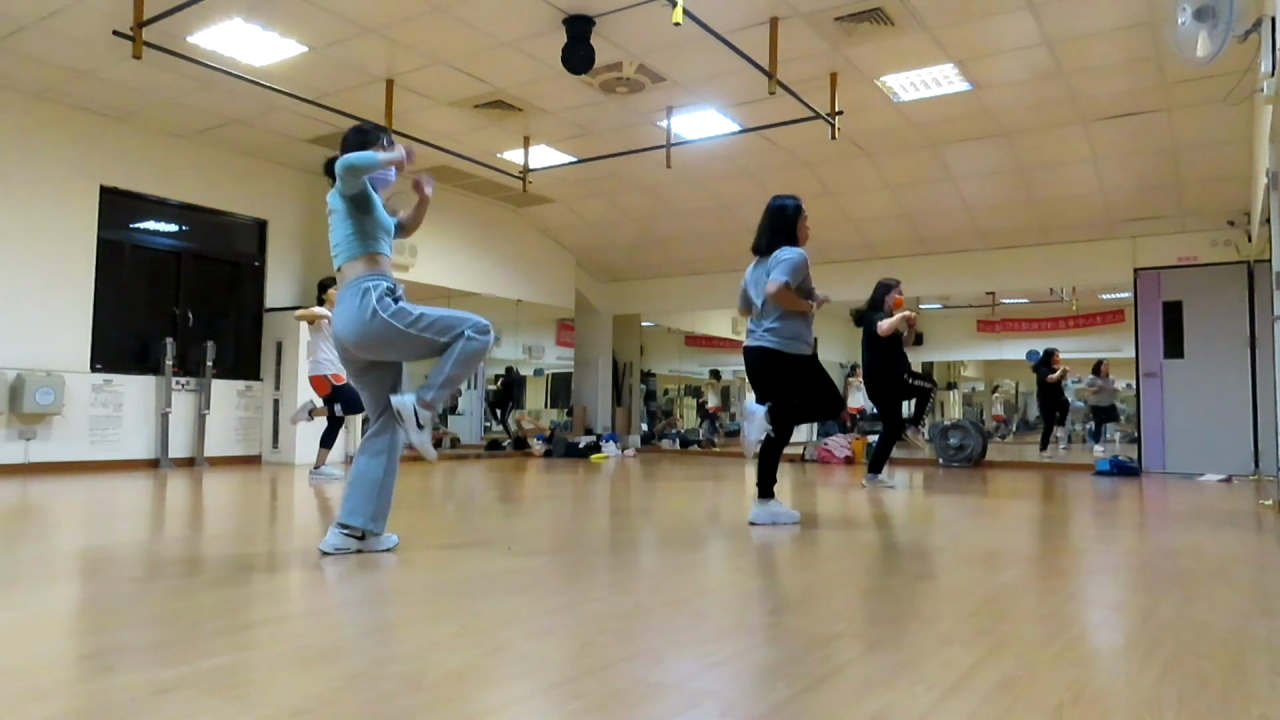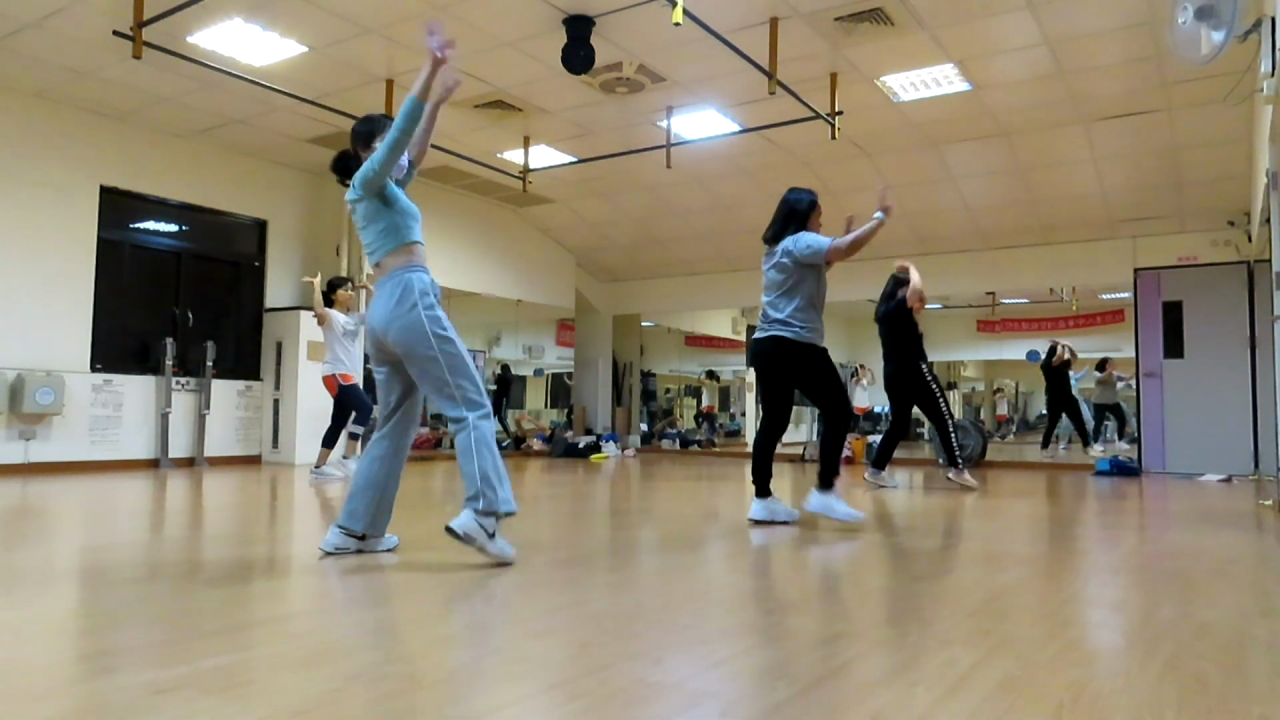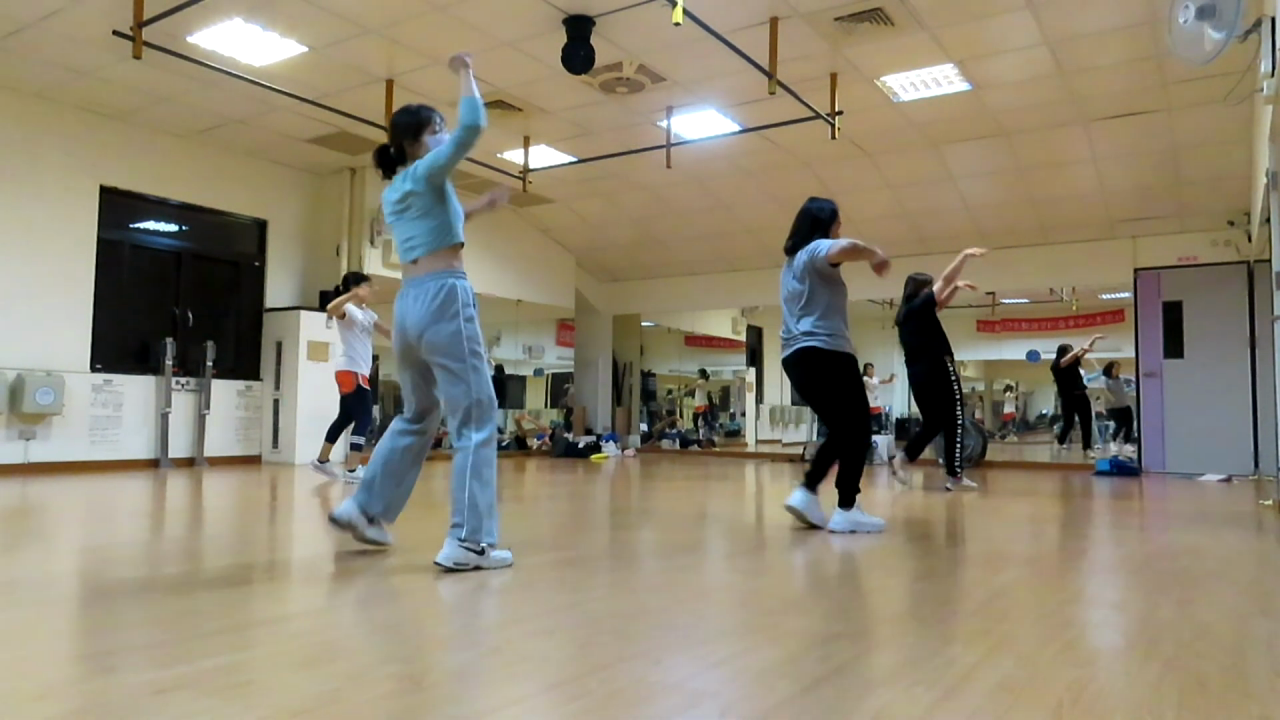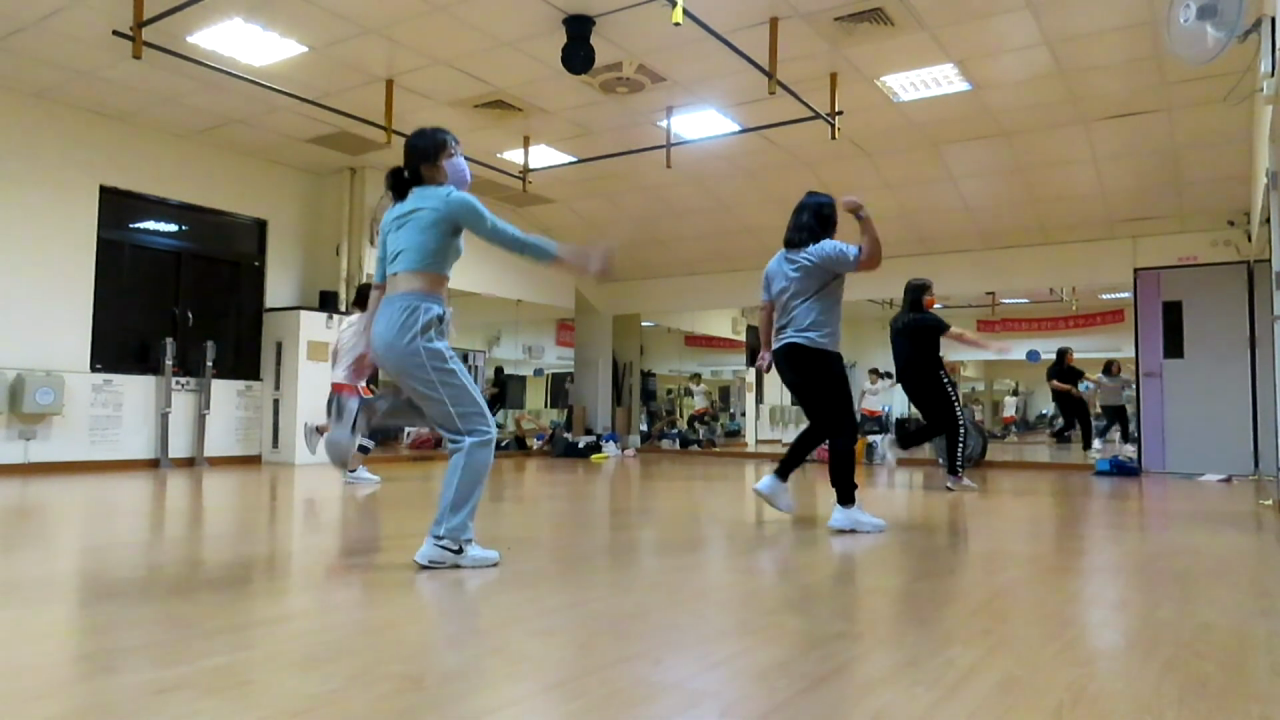
dt=0.3s
person 1, frame 1
left shoulder: (361, 201)
right shoulder: (350, 188)
left elbow: (401, 229)
right elbow: (347, 163)
left wrist: (421, 200)
right wrist: (388, 156)
left hip: (350, 320)
right hip: (370, 308)
left knee: (384, 427)
right knee: (476, 333)
left ankle: (353, 528)
right ankle: (419, 407)
person 1, frame 2
left shoulder: (378, 191)
right shoulder: (369, 179)
left elbow: (413, 155)
right elbow: (400, 128)
left wrist: (437, 97)
right wrist: (431, 69)
left hip: (385, 313)
right hip: (410, 302)
left knee: (395, 425)
right knee: (472, 410)
left ankle: (356, 529)
right ankle: (482, 513)
person 1, frame 3
left shoulder: (396, 190)
right shoulder: (429, 171)
right elbow: (470, 125)
left wrist: (476, 206)
right wrist: (465, 75)
left hip: (411, 306)
right hip: (445, 305)
left knee: (416, 419)
right knee: (477, 422)
left ankle: (364, 510)
right ankle: (471, 539)
person 1, frame 4
left shoulder: (396, 212)
right shoulder: (453, 203)
right elbow: (515, 241)
left wrist: (373, 345)
right wrist: (577, 259)
left hip: (388, 327)
right hip: (415, 326)
left knee: (449, 413)
right knee: (475, 431)
left ankle: (361, 415)
right ankle: (447, 541)
person 2, frame 1
left shoulder: (757, 263)
right shoulder: (792, 256)
right elbow: (775, 293)
right wrist: (811, 304)
left hip: (757, 352)
right hip: (787, 352)
left knee: (774, 429)
right knee: (830, 403)
left ankle: (765, 501)
right ankle: (766, 413)
person 2, frame 2
left shoulder: (776, 250)
right shoulder: (801, 242)
left elbow: (817, 266)
right elbow: (844, 249)
left wrist: (846, 235)
right wrist: (880, 216)
left hip: (765, 345)
right hip: (796, 344)
left knee: (774, 422)
right knee: (839, 413)
left ankle: (762, 500)
right ankle: (824, 493)
person 2, frame 3
left shoulder: (793, 263)
right shoulder: (818, 251)
right elbow: (846, 249)
right wrist: (876, 255)
left hip: (795, 358)
right hip: (825, 355)
left knee: (841, 431)
right knee: (858, 430)
left ankle: (806, 492)
right ankle: (847, 510)
person 2, frame 4
left shoulder: (777, 261)
right shoulder: (825, 251)
left elbow: (766, 310)
right elbow: (872, 259)
left wrist: (765, 349)
right wrist: (862, 214)
left hip: (787, 352)
right hip: (814, 352)
left knee: (823, 424)
right knee: (843, 427)
left ankle: (775, 480)
right ankle: (846, 509)
person 3, frame 1
left shoulder: (879, 318)
right shoulder: (877, 317)
left elbow: (905, 343)
right elbow: (883, 330)
left wrist: (909, 324)
right wrist: (903, 315)
left hip: (876, 383)
right hip: (892, 378)
left knee: (892, 428)
right knee: (928, 387)
left ankle: (873, 474)
right ankle: (914, 427)
person 3, frame 2
left shoulder: (888, 312)
right shoulder: (894, 308)
left elbow: (920, 303)
right elbow: (916, 291)
right wrist: (911, 269)
left hip: (894, 376)
right hip: (914, 371)
left knee: (898, 425)
right knee: (942, 418)
left ankle: (876, 470)
right ankle: (956, 469)
person 3, frame 3
left shoulder: (908, 314)
right shoulder: (920, 306)
left elbow: (938, 303)
right elbow: (943, 281)
left wrist: (957, 286)
right wrist: (965, 255)
left hip: (918, 376)
right hip: (939, 372)
left knee: (932, 424)
right knee: (954, 423)
left ankle: (904, 459)
right ankle: (955, 477)
person 3, frame 4
left shoulder: (898, 323)
right shoulder: (925, 320)
right elbow: (957, 334)
left wrist: (941, 361)
right wrist: (989, 345)
left hip: (910, 383)
right hip: (932, 379)
left knee: (936, 424)
right knee: (956, 425)
left ankle: (897, 443)
right ankle: (955, 476)
person 4, frame 1
right shoulder: (318, 313)
right elbow: (298, 315)
right wrist: (324, 314)
left hip: (336, 375)
right hip: (322, 374)
left knee: (336, 421)
right knee: (359, 404)
left ankle: (318, 467)
right ankle: (313, 411)
person 4, frame 2
left shoulder: (356, 317)
right shoulder: (329, 316)
right elbow: (318, 311)
left wrist: (368, 289)
right wrist: (317, 285)
left hip: (351, 376)
right hip: (335, 374)
left knee: (339, 423)
right knee: (365, 408)
left ankle: (319, 466)
right ankle: (348, 457)
person 4, frame 3
left shoulder: (369, 314)
right shoulder: (346, 310)
left elbow: (388, 333)
right elbow: (330, 310)
right wrist: (352, 293)
left hip: (357, 372)
right hip: (350, 371)
left knee: (345, 418)
right knee: (364, 418)
left ankle: (322, 461)
right ankle: (352, 470)
person 4, frame 4
left shoulder: (347, 322)
right shoulder: (364, 320)
left elbow: (334, 353)
left hip: (340, 381)
right hip: (350, 383)
left ankle: (317, 430)
right ankle: (354, 469)
